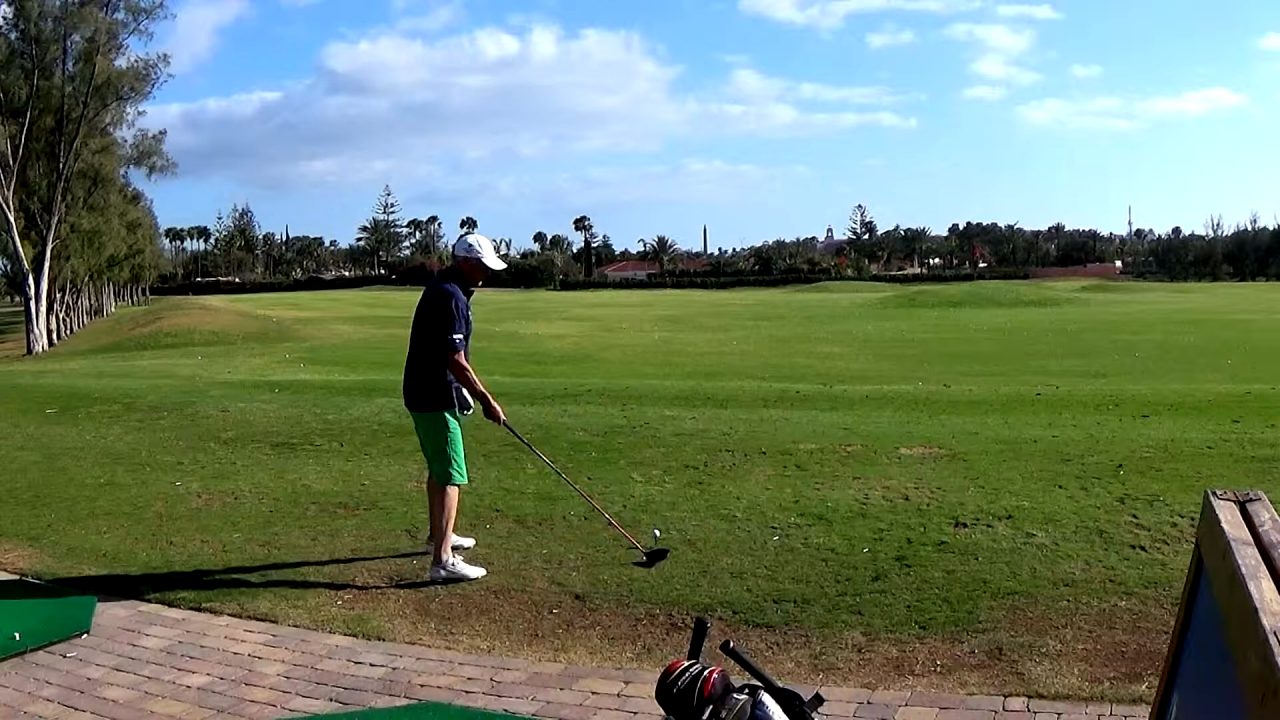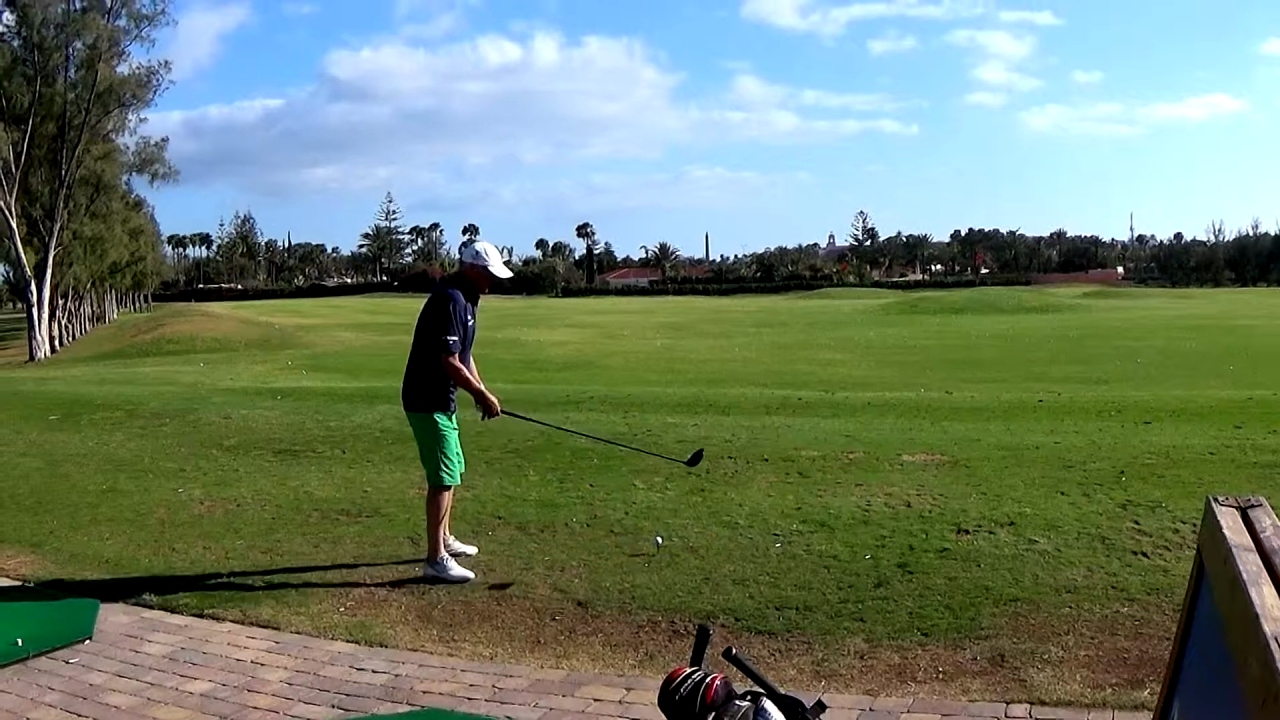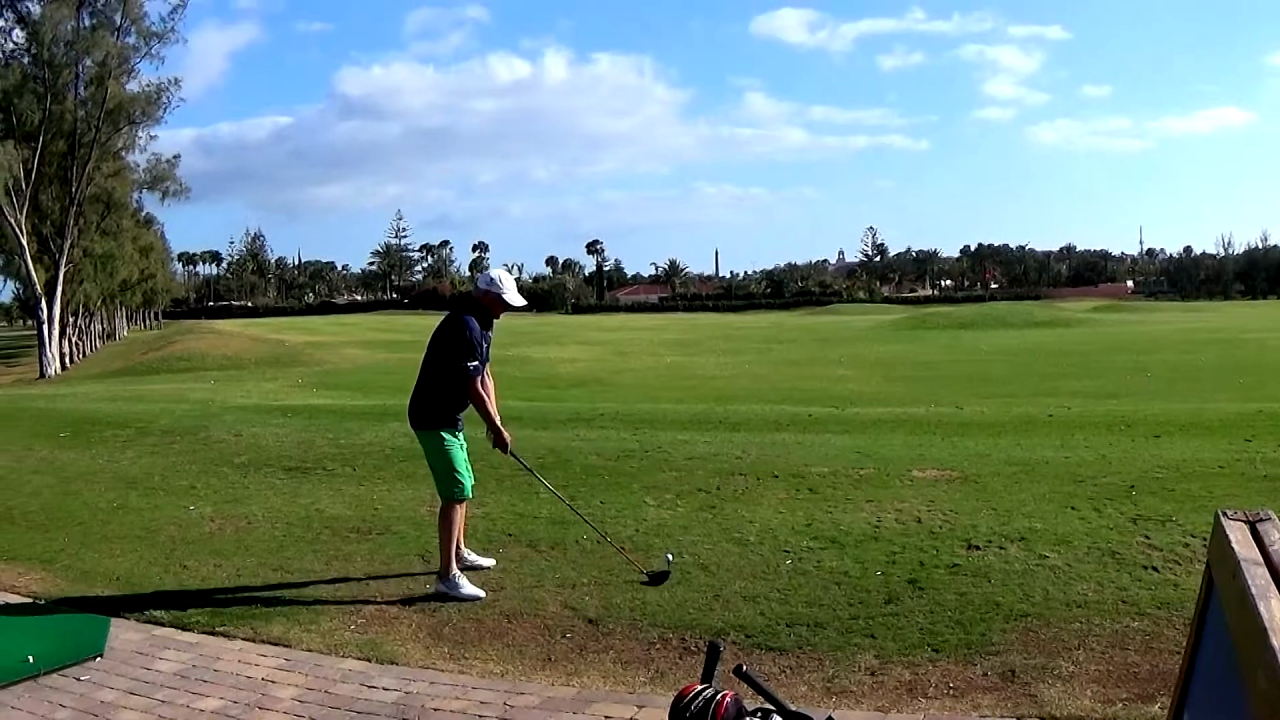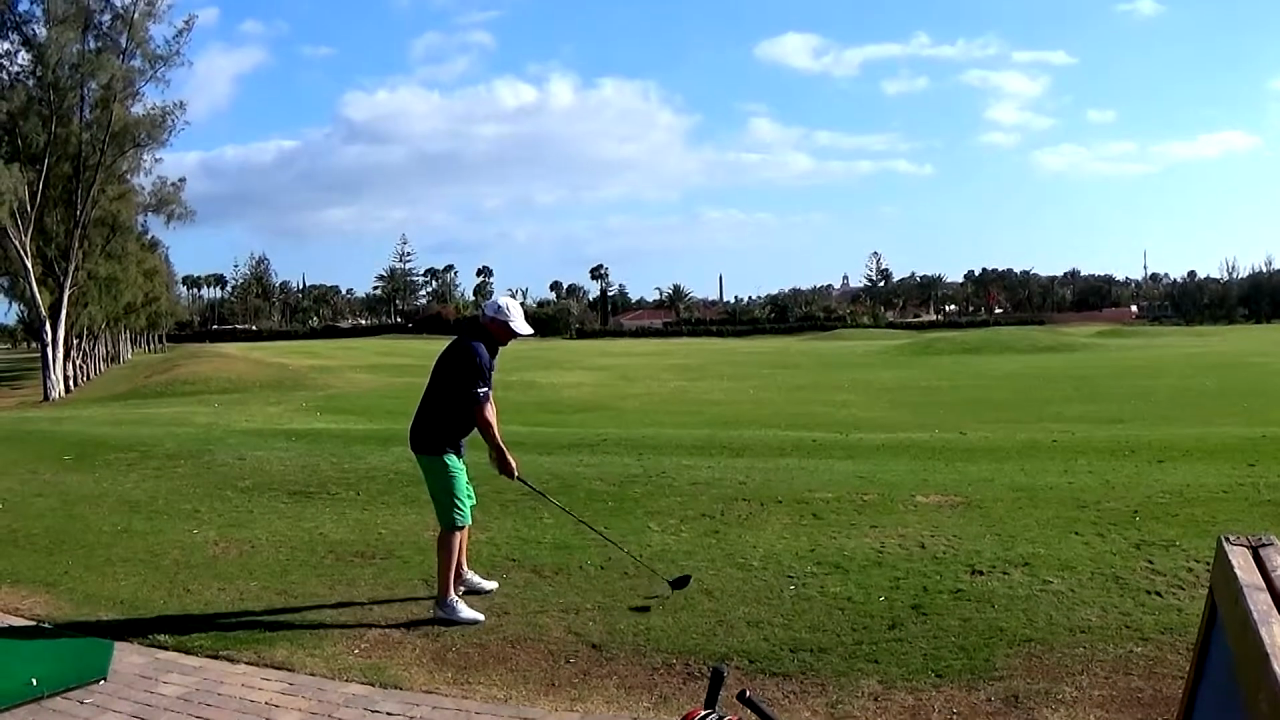
dt=0.5s
person 1, frame 1
left shoulder: (443, 288)
right shoulder: (451, 297)
right elbow: (456, 361)
left wrist: (461, 390)
right wrist: (487, 400)
left hip: (422, 392)
right hip: (434, 397)
left knee: (439, 468)
right knee: (451, 475)
left ankle: (439, 536)
right ankle: (443, 559)
person 1, frame 2
left shoulder: (463, 298)
right shoulder: (450, 300)
right elbow: (450, 363)
left wrist: (481, 391)
right wrist: (483, 394)
left hip: (438, 397)
right hip: (428, 401)
left knee: (451, 471)
right knee: (444, 477)
left ankle: (444, 538)
right ankle: (436, 558)
person 1, frame 3
left shoulder: (481, 322)
right shoulder: (465, 326)
left elbow: (484, 376)
right elbow: (474, 389)
left wrist: (496, 421)
right wrist: (497, 428)
left hip: (446, 415)
right hip: (433, 418)
left knee: (461, 488)
right knee: (456, 493)
left ankle: (458, 553)
right ankle: (448, 575)
person 1, frame 4
left shoulder: (481, 347)
right shoulder: (473, 352)
left elbow: (488, 403)
right elbow: (482, 414)
left wrist: (496, 449)
right wrist: (503, 454)
left hip: (445, 439)
right hip: (435, 443)
left knee: (464, 506)
right knee: (455, 518)
left ankle: (461, 575)
right ankle: (446, 599)
